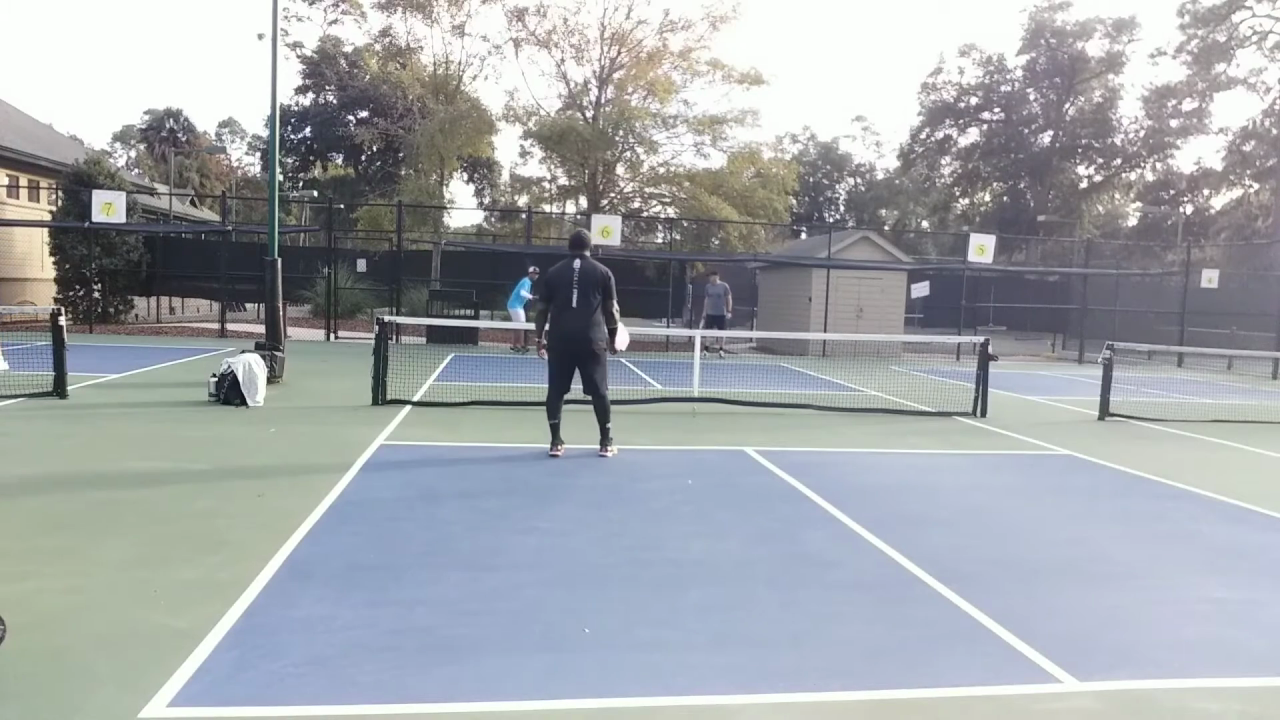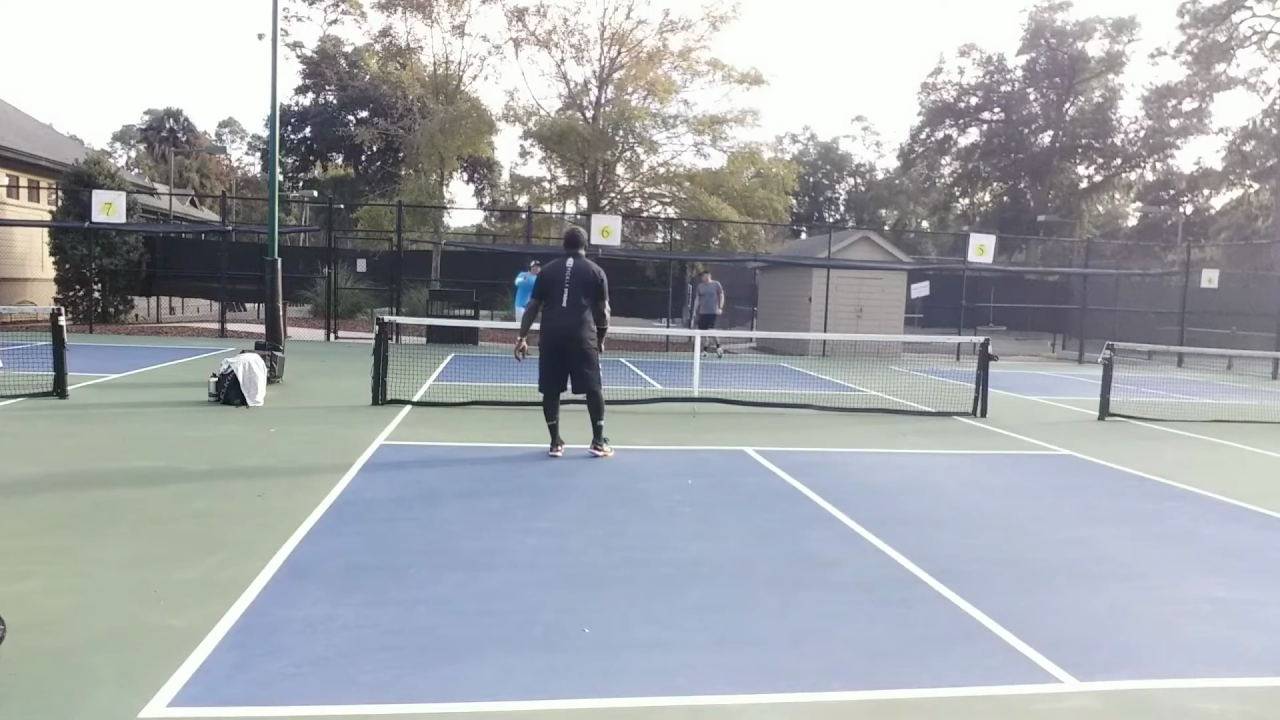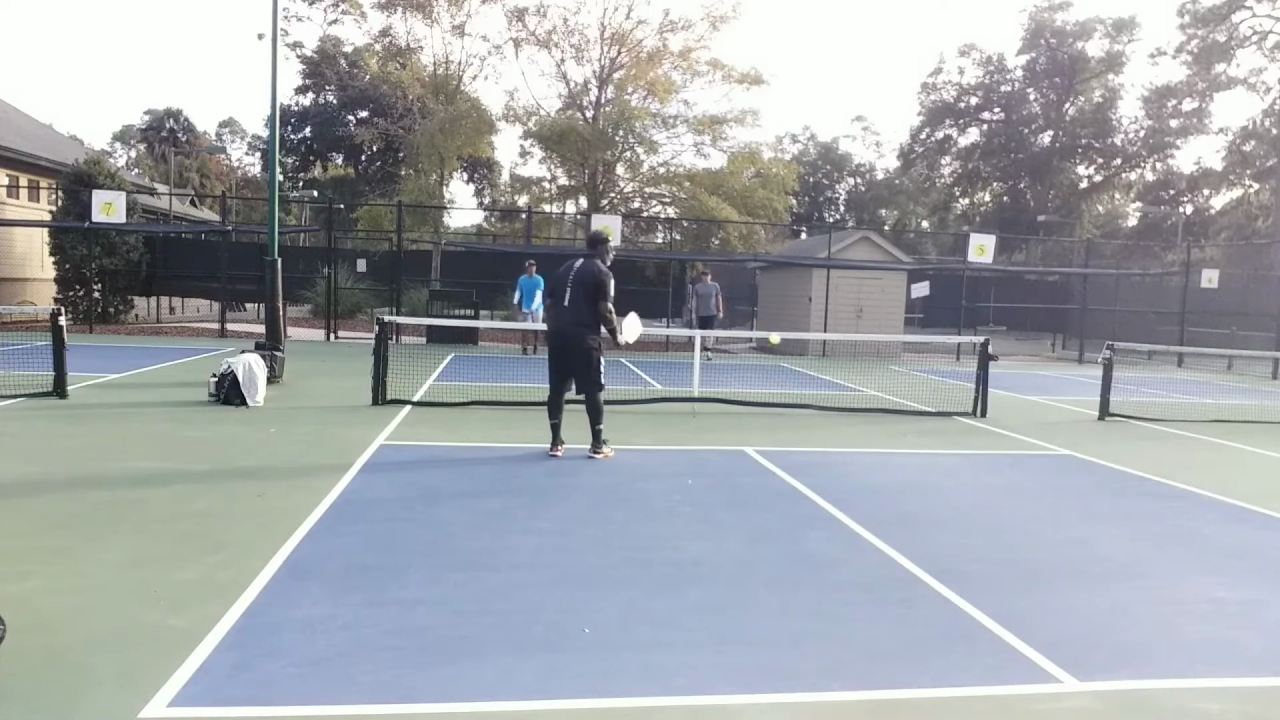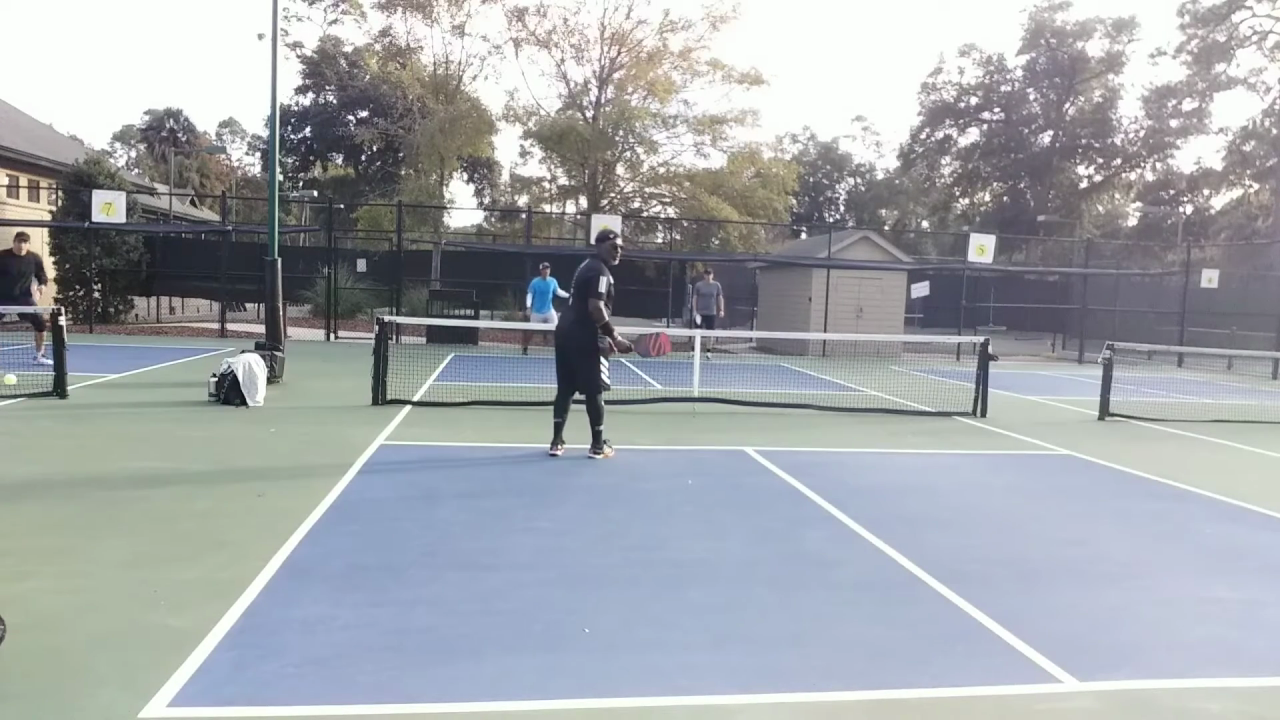
dt=0.5s
person 1, frame 1
left shoulder: (554, 273)
right shoulder: (603, 272)
left elbow: (541, 309)
right elbow: (611, 310)
left wrist: (539, 337)
right wrist: (612, 339)
left hip: (559, 338)
right hip: (591, 338)
left knee: (556, 390)
right knee: (598, 390)
left ankle: (556, 442)
right ankle: (605, 442)
person 1, frame 2
left shoulder: (547, 270)
right shoulder: (595, 271)
left elbow: (532, 307)
right elbow: (603, 311)
left wrist: (522, 338)
right wrist: (600, 339)
left hip: (551, 337)
right hip: (582, 337)
left knee: (551, 390)
right knee: (593, 389)
left ankle: (555, 443)
right ankle: (598, 442)
person 1, frame 3
left shoulder: (565, 268)
right shoulder: (603, 273)
left elbow: (549, 304)
right elbow: (605, 311)
right wrist: (615, 335)
left hip: (557, 334)
right hip: (583, 337)
left knee: (557, 390)
right knee: (593, 390)
left ankle: (556, 442)
right ankle: (598, 445)
person 1, frame 4
left shoulder: (587, 267)
right shoulder: (600, 271)
right elbow: (595, 308)
left wrist: (607, 337)
right wrist: (614, 337)
left hip: (566, 333)
right hip: (585, 337)
left knee: (565, 389)
right knee: (594, 391)
left ankle: (557, 441)
right ankle: (598, 445)
